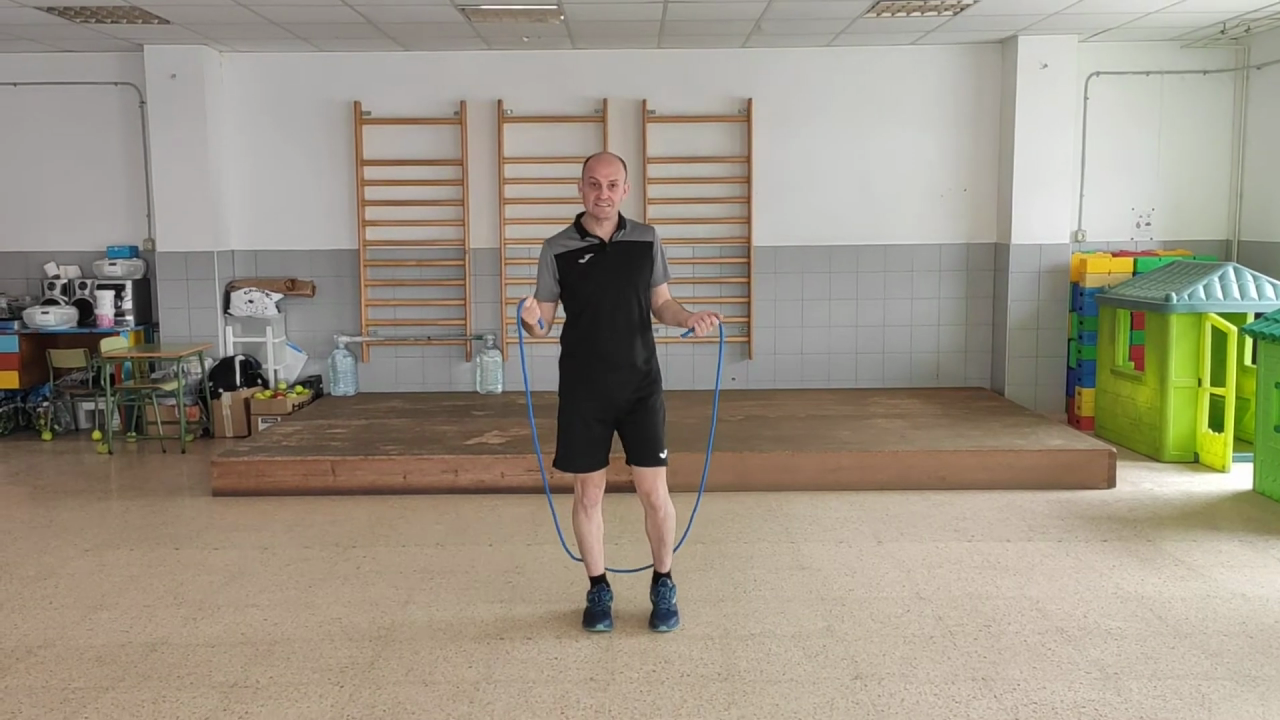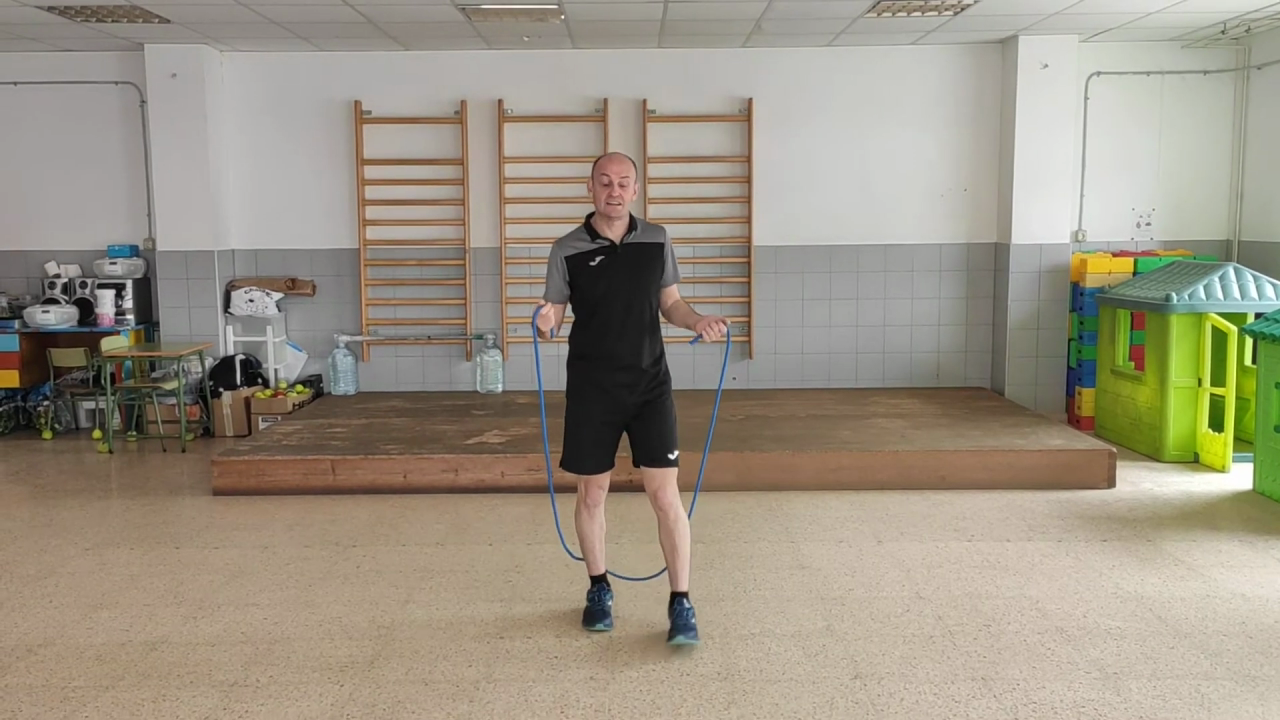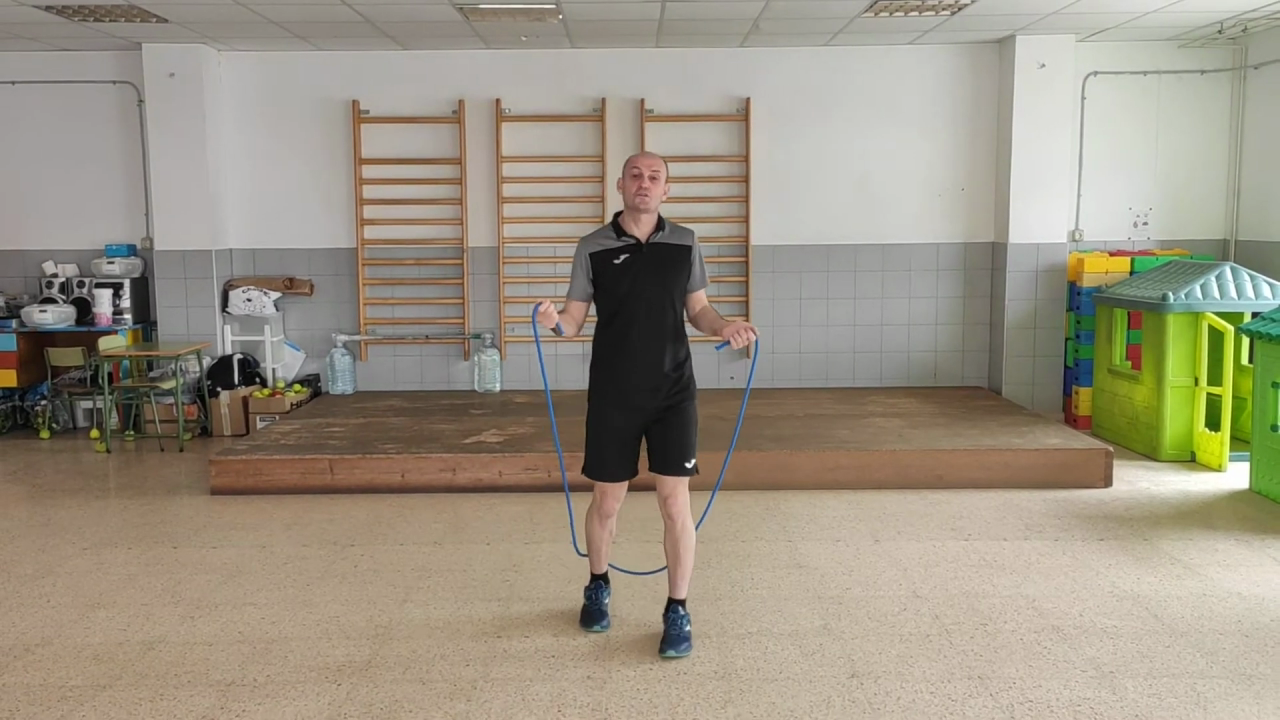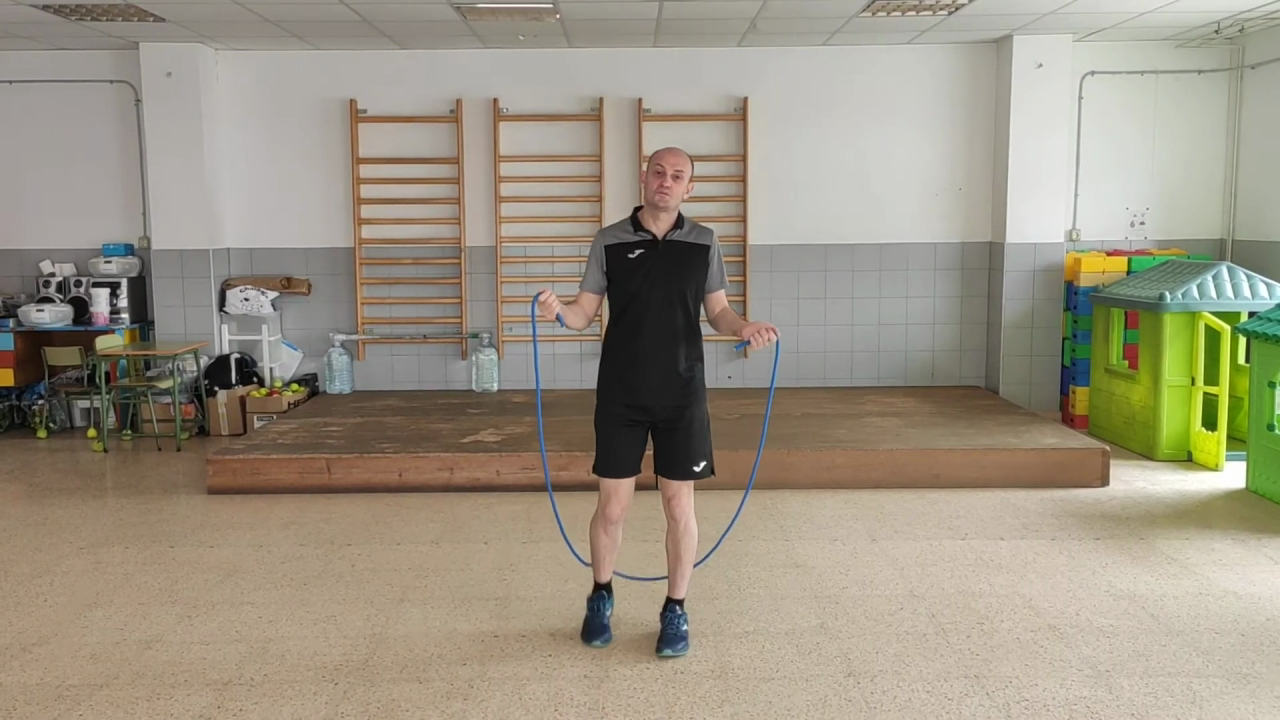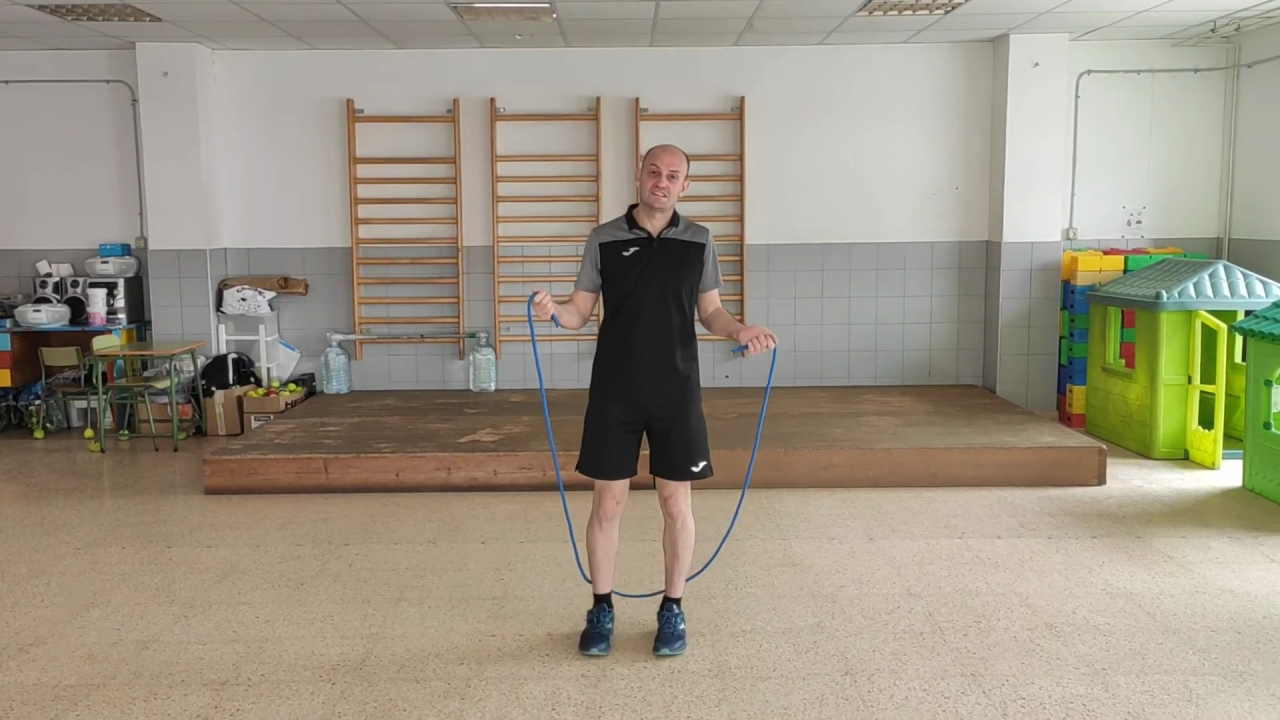
dt=0.3s
person 1, frame 1
left shoulder: (646, 239)
right shoulder: (557, 250)
left elbow: (660, 303)
right elbow: (544, 322)
left wrist: (689, 317)
right wrist: (530, 320)
left hip: (640, 385)
right hip: (583, 390)
left knee: (654, 490)
right knee: (588, 492)
left ankle: (662, 585)
right ankle: (598, 589)
person 1, frame 2
left shoulder: (657, 240)
right shoulder: (567, 250)
left elbow: (670, 303)
right elbow: (552, 318)
left wrist: (698, 320)
right wrist: (544, 325)
left hip: (650, 386)
right hip: (591, 391)
left knee: (665, 494)
right knee: (591, 493)
left ankle: (681, 603)
right ankle: (599, 589)
person 1, frame 3
left shoulder: (685, 243)
right shoulder: (592, 248)
left elbow: (698, 309)
right elbow: (574, 321)
left wrist: (724, 326)
right wrist: (551, 320)
left hip: (673, 393)
right hip: (612, 395)
left knee: (675, 502)
right knee: (606, 502)
left ankle: (678, 611)
right ankle: (598, 584)
person 1, frame 4
left shoulder: (704, 242)
right shoulder: (610, 241)
left elbow: (717, 311)
right elbow: (585, 313)
left wrist: (743, 327)
right wrist: (557, 309)
left hip: (682, 395)
right hip: (621, 395)
left knee: (679, 504)
right knee: (613, 505)
left ankle: (675, 610)
right ankle: (601, 594)
person 1, frame 5
left shoulder: (698, 241)
right shoulder: (603, 239)
left elbow: (709, 311)
right elbow: (580, 311)
left wrist: (740, 330)
right wrist: (552, 310)
left hip: (677, 393)
right hip: (614, 394)
left knee: (676, 503)
right knee: (607, 503)
left ankle: (672, 609)
right ankle: (601, 608)
